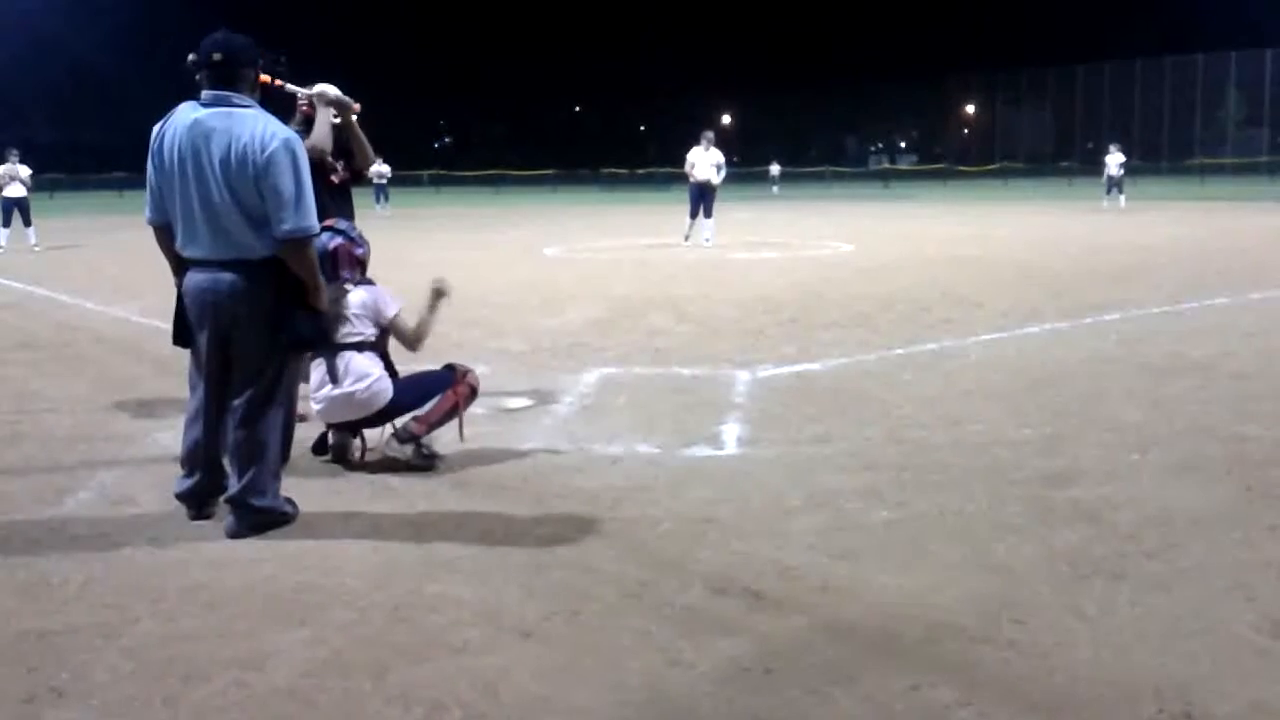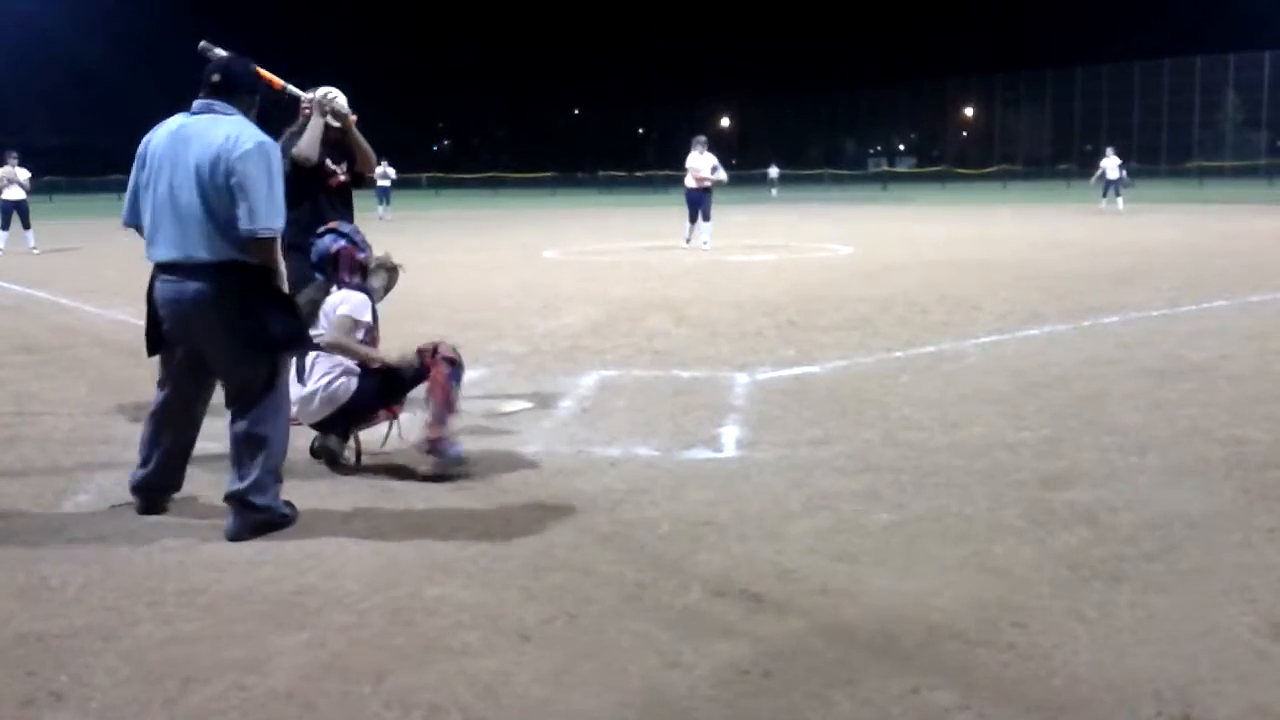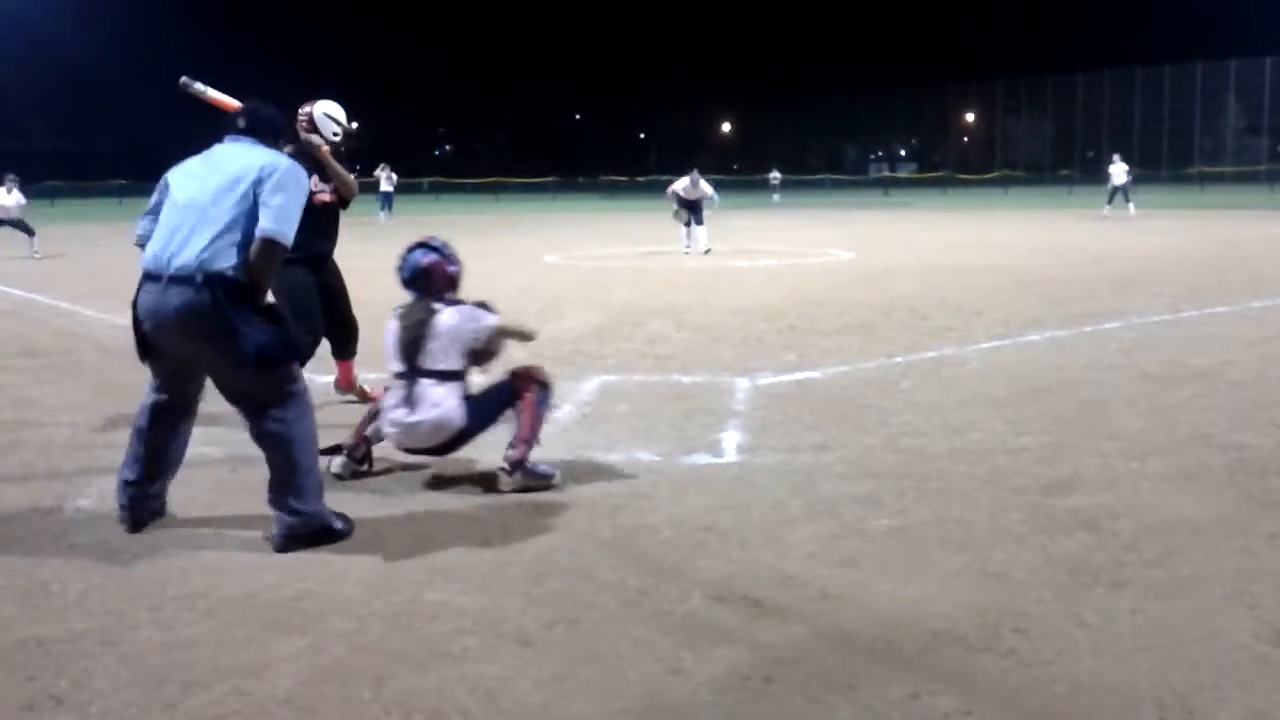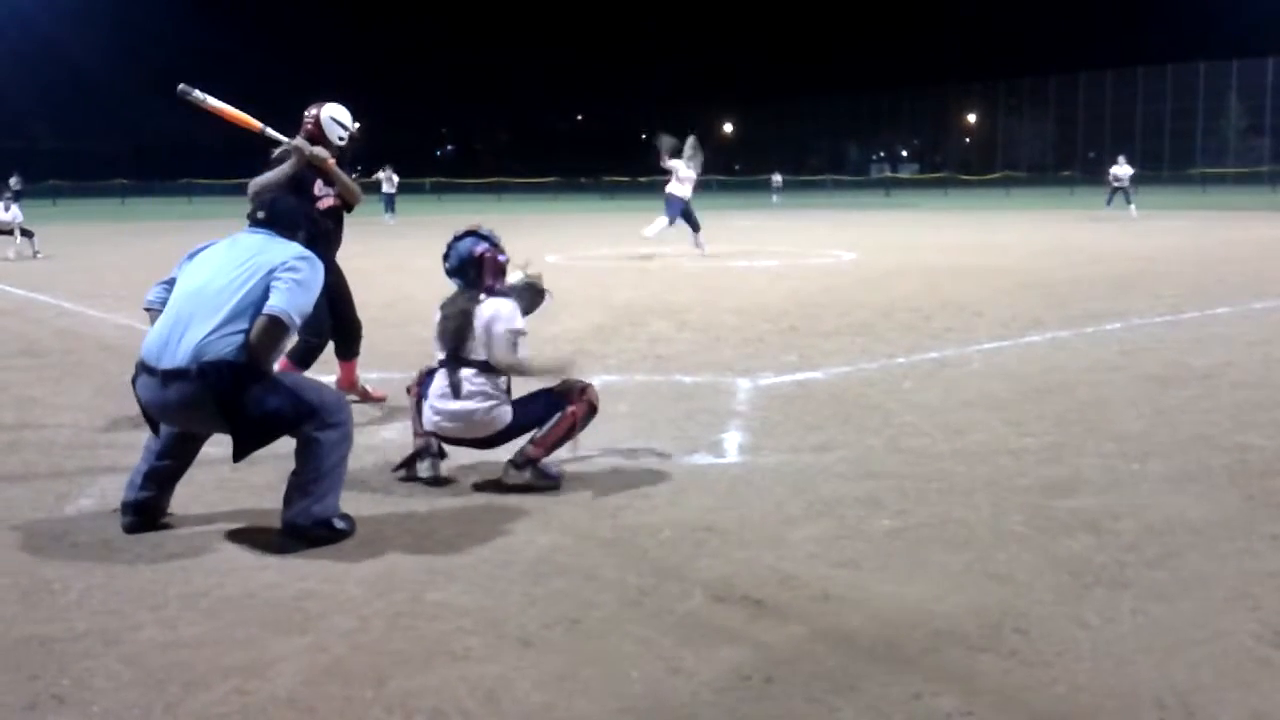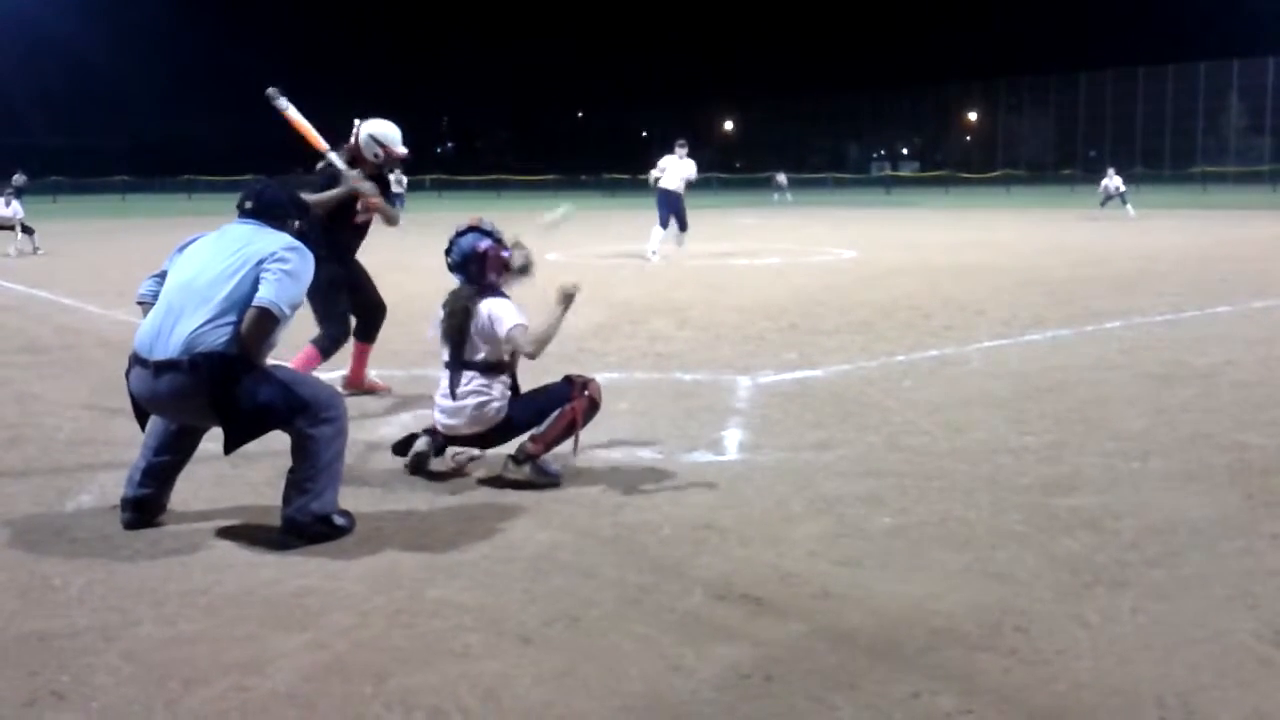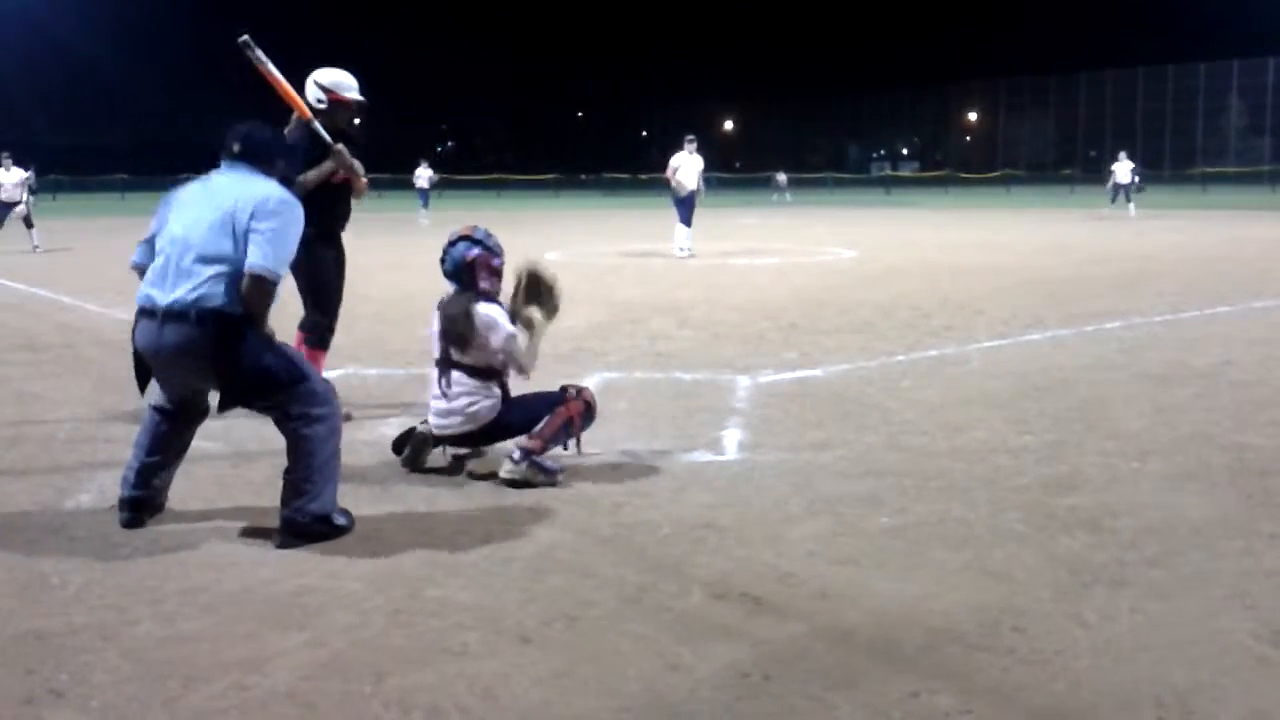
dt=0.7s
person 1, frame 1
left shoulder: (168, 129)
right shoulder: (272, 135)
left elbow: (160, 222)
right elbow: (293, 234)
left wrist: (184, 274)
right wrist: (314, 288)
left hip: (199, 281)
right hip: (260, 284)
left knee: (206, 392)
right knee: (259, 397)
left ankle: (198, 490)
right ankle: (253, 503)
person 1, frame 2
left shoulder: (158, 135)
right shoulder: (251, 143)
left elbow: (134, 219)
right elbow: (257, 237)
right wrist: (275, 283)
left hip: (168, 285)
right hip: (226, 288)
left knee: (177, 392)
right knee: (259, 396)
left ankle: (151, 487)
right ankle: (253, 505)
person 1, frame 3
left shoulder: (186, 166)
right shoulder: (282, 167)
left elbow: (145, 234)
right elbow: (269, 244)
right wrist: (254, 297)
left hip: (154, 296)
right hip: (213, 300)
left knee: (170, 398)
right knee: (279, 400)
left ankle: (138, 502)
right ankle: (303, 518)
person 1, frame 4
left shoulder: (208, 249)
right shoulder: (299, 258)
left elbow: (155, 302)
right elbow: (275, 321)
right wrist: (254, 377)
left hip: (150, 384)
right hip: (209, 385)
left knee: (188, 403)
right knee: (330, 413)
left ankle: (142, 505)
right ankle: (309, 521)
person 1, frame 5
left shoulder: (199, 241)
right shoulder: (289, 249)
left elbow: (148, 295)
right elbow: (264, 315)
right wrist: (248, 368)
left hip: (143, 377)
right hip: (201, 378)
left knee: (186, 399)
right knee: (324, 407)
left ankle: (141, 502)
right ankle: (309, 518)
person 1, frame 6
left shoulder: (183, 193)
right shoulder: (275, 199)
left elbow: (142, 261)
right elbow: (259, 278)
right wrist: (259, 330)
left hip: (150, 329)
right hip: (210, 331)
left knee: (176, 405)
right knee: (313, 404)
left ankle: (138, 500)
right ankle: (309, 518)
person 2, frame 1
left shoulder: (340, 148)
right shoulder: (295, 139)
left elbow: (366, 162)
right elbow: (320, 147)
left wrist: (348, 121)
right wrist: (322, 108)
person 2, frame 2
left shoulder: (340, 146)
right shoulder: (294, 141)
left elbow: (369, 166)
right elbow: (306, 157)
left wrist: (347, 125)
right wrist: (317, 114)
right hip: (306, 245)
person 2, frame 3
left shoulder: (327, 159)
right shoulder: (289, 159)
left elbow: (350, 192)
left wrist: (324, 155)
right wrist: (295, 147)
left hip: (321, 259)
right hip: (290, 261)
left knee: (345, 325)
right knee: (308, 333)
left ankle: (347, 381)
person 2, frame 4
left shoulder: (332, 165)
right shoulder: (289, 160)
left elbow: (355, 198)
right elbow: (255, 192)
left wrist: (330, 166)
right wrist: (295, 163)
left hip: (325, 262)
left knee: (349, 328)
right knee: (316, 334)
left ankle: (349, 381)
person 2, frame 5
left shoulder: (376, 181)
right shoulder: (335, 173)
left elbow: (393, 219)
left wrist: (377, 201)
right wrist: (344, 191)
left hip: (342, 257)
right hip: (317, 258)
left knee: (374, 310)
right knee: (336, 331)
left ankle: (356, 377)
person 2, frame 6
left shoulder: (339, 139)
right shoulder: (301, 138)
left elbow: (357, 192)
right elbow: (288, 188)
left wrist: (354, 172)
right wrist: (328, 165)
left hip: (328, 238)
right hip: (307, 239)
left knee: (321, 311)
right knee: (324, 315)
person 3, frame 1
right shoulder: (370, 294)
right elbow: (412, 342)
right wrist: (433, 303)
left hip: (326, 410)
right hip: (370, 402)
right knee: (464, 378)
left ankle: (341, 433)
right ankle: (406, 439)
person 3, frame 2
right shoulder: (354, 297)
right elbow: (333, 340)
right wrist: (386, 358)
left hip: (311, 409)
right hip: (338, 396)
left knee: (390, 398)
right knee: (444, 355)
left ankle: (333, 438)
right ankle: (436, 440)
person 3, frame 3
left shoulder: (399, 319)
right shoulder: (460, 315)
right elbow: (527, 335)
right wrist: (493, 326)
left hip: (399, 433)
right hip: (444, 430)
right knee: (533, 378)
left ankle: (352, 452)
right ankle: (516, 465)
person 3, frame 4
left shoulder: (447, 309)
right shoulder: (501, 306)
right elbow: (505, 362)
right wrist: (552, 368)
left hip: (439, 422)
right hip: (487, 425)
left knee: (426, 378)
right knee: (584, 396)
left ankle: (426, 453)
right ankle: (524, 464)
person 3, frame 5
left shoulder: (451, 303)
right shoulder: (497, 305)
right elbow: (530, 348)
left wrist: (512, 272)
right wrist: (561, 307)
left hip: (448, 423)
right hip: (487, 422)
right knee: (587, 391)
left ankle: (432, 440)
right ankle: (524, 459)
person 3, frame 6
left shoulder: (445, 308)
right shoulder: (488, 311)
right elbow: (524, 367)
left wrist: (520, 322)
right wrist: (536, 329)
left hip: (443, 420)
right hip: (478, 418)
right knee: (582, 400)
left ankle: (431, 436)
right ankle: (524, 457)
